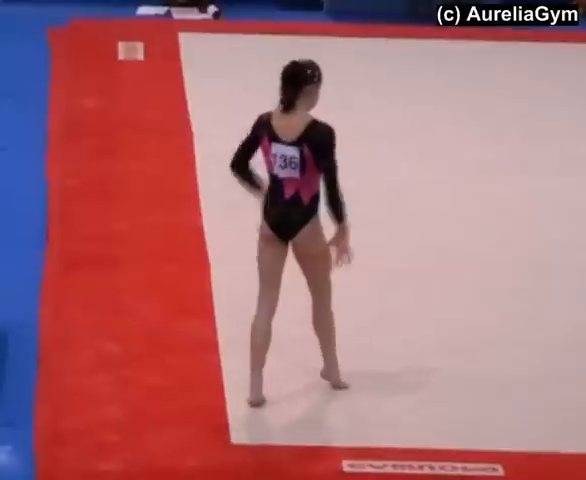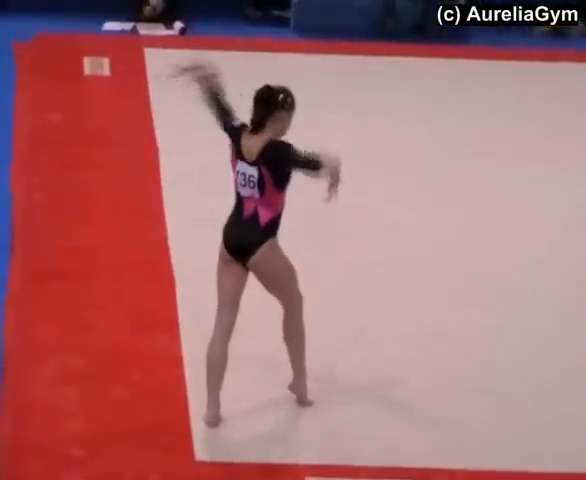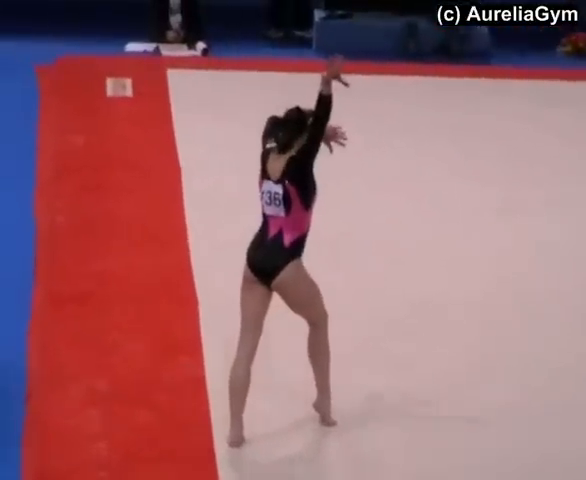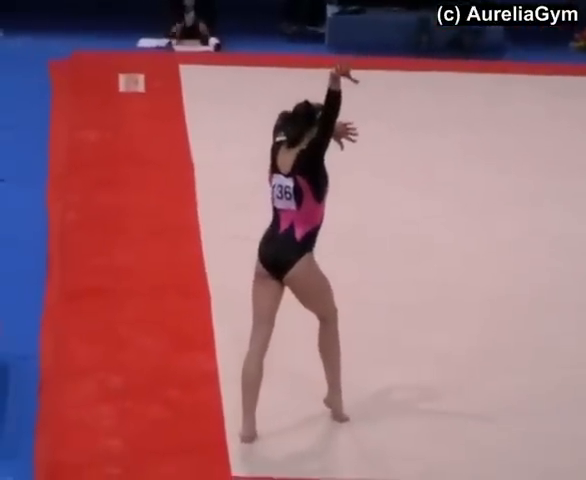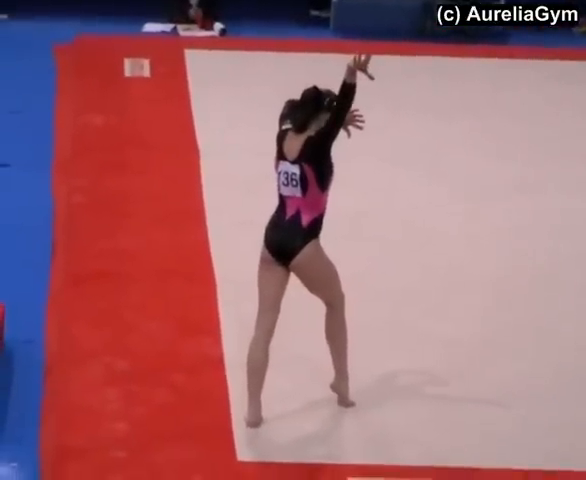
dt=1s
person 1, frame 1
left shoulder: (265, 123)
right shoulder: (321, 133)
left elbow: (237, 164)
right elbow: (331, 184)
right wrist: (342, 228)
left hip: (271, 218)
right hip: (303, 222)
left knee: (265, 304)
right knee: (322, 295)
left ankle: (255, 387)
right ankle: (331, 369)
person 1, frame 2
left shoulder: (237, 137)
right shoulder: (277, 150)
left elbow: (220, 108)
right elbow: (303, 163)
left wrist: (206, 80)
right wrist: (326, 165)
left hip: (231, 238)
right hip: (259, 244)
left knee: (223, 325)
right knee: (293, 304)
left ankle: (212, 408)
right ankle: (300, 385)
person 1, frame 3
left shoulder: (268, 157)
right shoulder: (299, 165)
left elbow: (277, 125)
right elbow: (319, 128)
left wrist: (318, 131)
right wrist: (327, 84)
left hip: (255, 258)
right hip: (283, 264)
left knee: (246, 345)
right knee: (318, 322)
left ankle: (235, 429)
right ankle: (323, 402)
person 1, frame 4
left shoulder: (278, 151)
right shoulder: (310, 159)
left elbow: (292, 123)
right elbow: (325, 124)
left wrist: (330, 130)
right wrist: (335, 83)
left hip: (267, 252)
right hip: (295, 257)
left knee: (258, 339)
right knee: (329, 317)
left ankle: (248, 424)
right ankle: (335, 397)
person 1, frame 5
left shoulder: (284, 138)
right shoulder: (317, 146)
left elbow: (305, 116)
right elbow: (339, 113)
left wrist: (338, 120)
right wrist: (351, 78)
left hip: (273, 238)
right hip: (301, 243)
left knee: (263, 325)
right knee: (335, 303)
left ankle: (253, 409)
right ankle: (341, 382)
